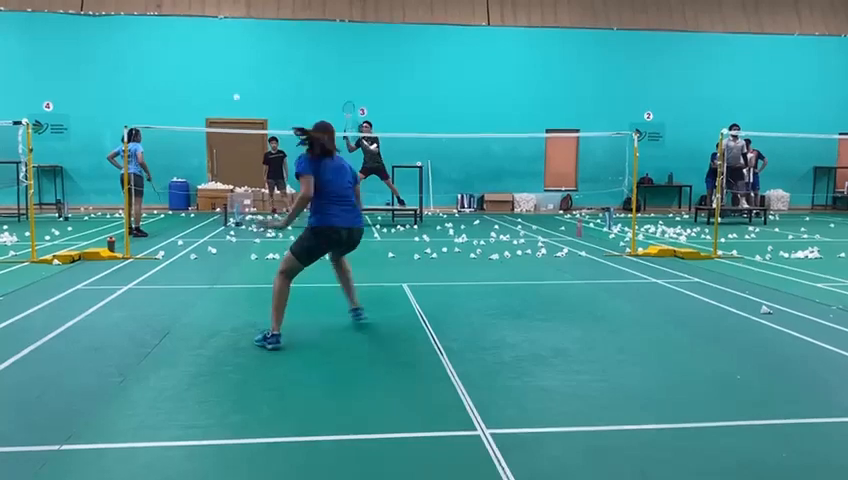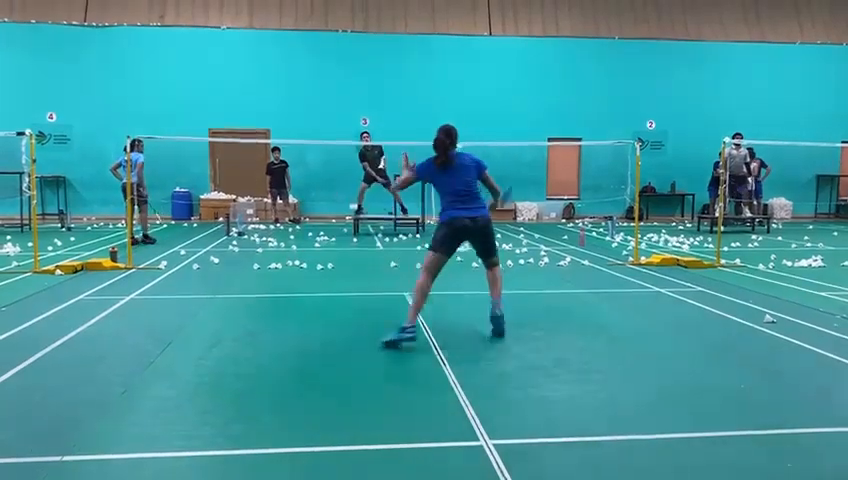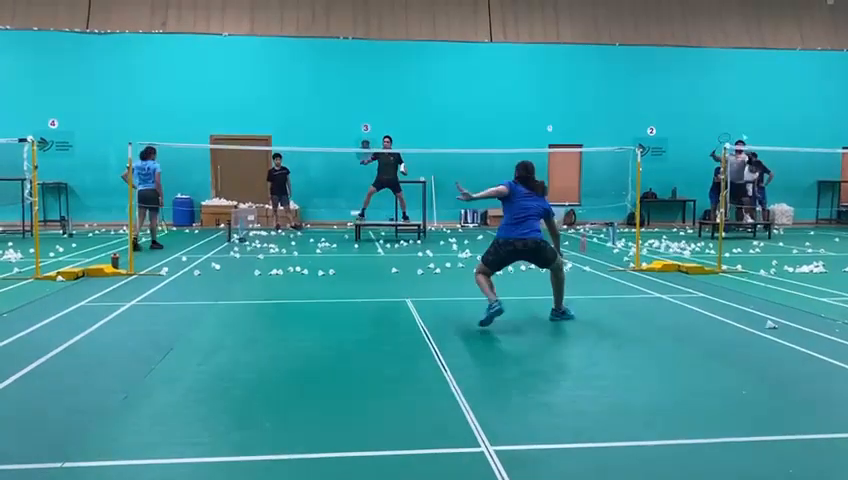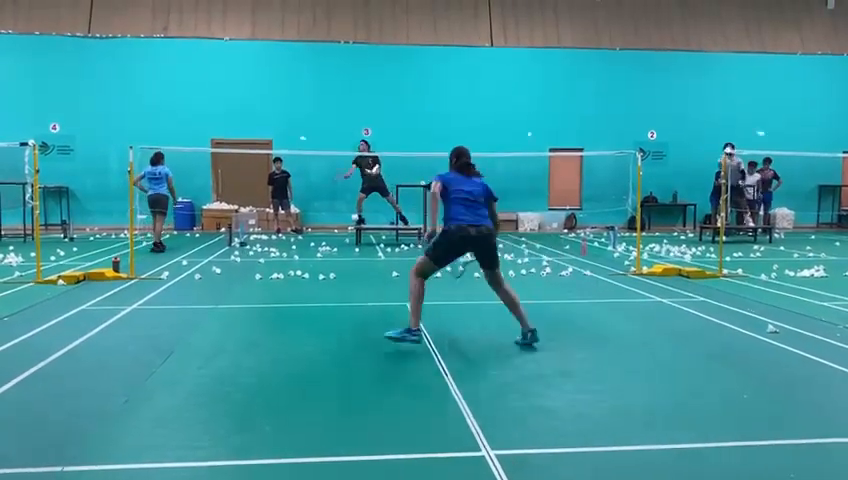
dt=0.5s
person 1, frame 1
left shoulder: (307, 160)
right shoulder: (345, 164)
left elbow: (307, 195)
left wrist: (285, 222)
left hip: (325, 229)
right hip: (355, 229)
left knee: (284, 275)
right knee: (337, 258)
left ankle: (274, 334)
right ankle: (356, 308)
person 1, frame 2
left shoulder: (429, 166)
right shoulder: (472, 160)
left elbow: (399, 186)
right elbow: (495, 190)
left wrist: (407, 171)
right wrist: (494, 202)
left hip: (452, 223)
right hip: (480, 221)
left knee: (426, 275)
right knee: (493, 266)
left ankle: (409, 327)
right ankle: (497, 311)
person 1, frame 3
left shoulder: (510, 187)
right shoulder: (543, 200)
left elbow: (497, 191)
right elbow: (554, 231)
left wrist: (473, 197)
right wrist: (558, 251)
left hip: (506, 243)
right hip: (535, 244)
left knee: (481, 273)
right knee: (558, 266)
left ankle: (493, 303)
right ankle: (558, 310)
person 1, frame 4
left shoulder: (443, 177)
right shoulder: (482, 183)
left elbow: (435, 192)
right elbow: (496, 220)
left wrist: (433, 226)
right wrist: (492, 238)
left hip: (457, 232)
right hip: (483, 232)
left knee: (417, 273)
right knee: (498, 284)
left ankle: (413, 330)
right ankle: (528, 331)
